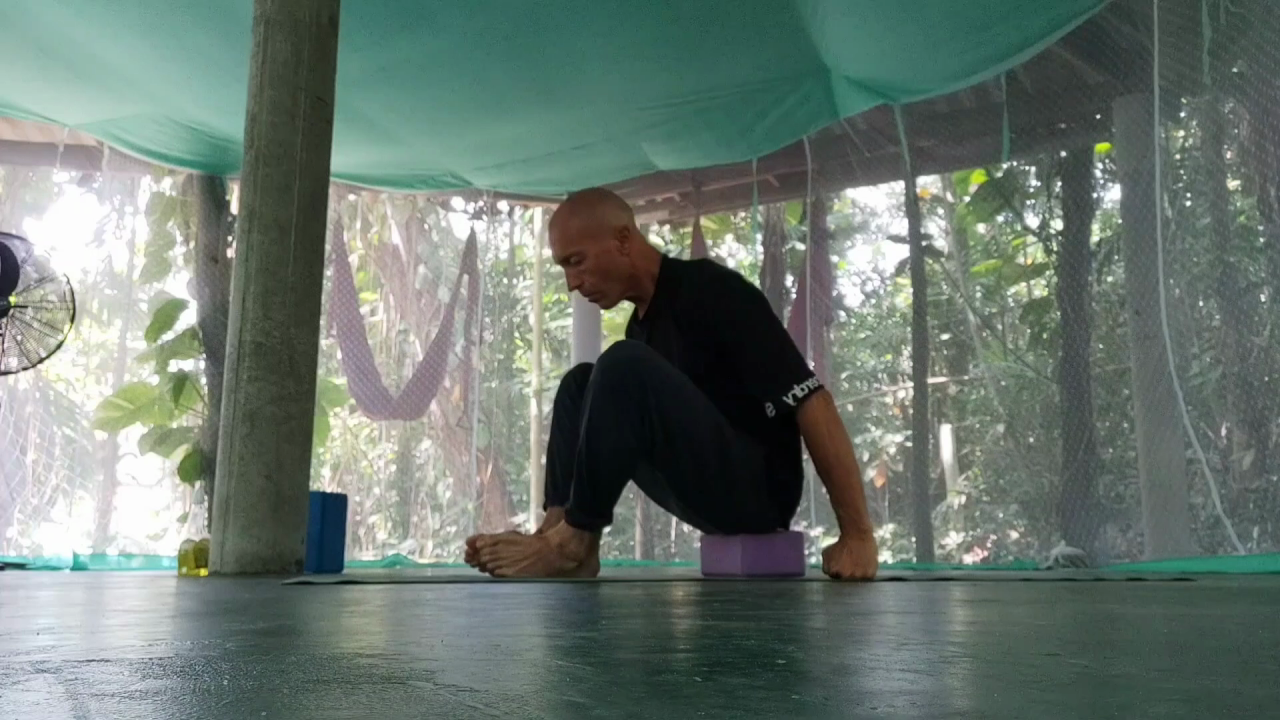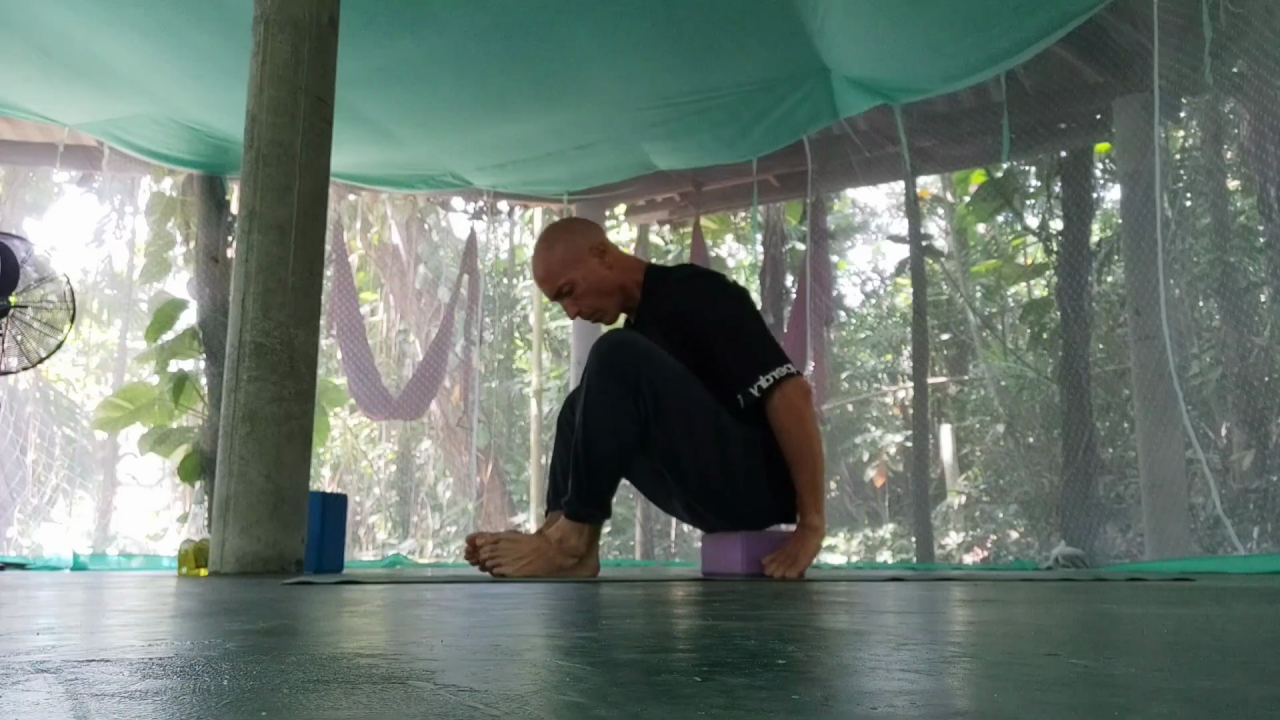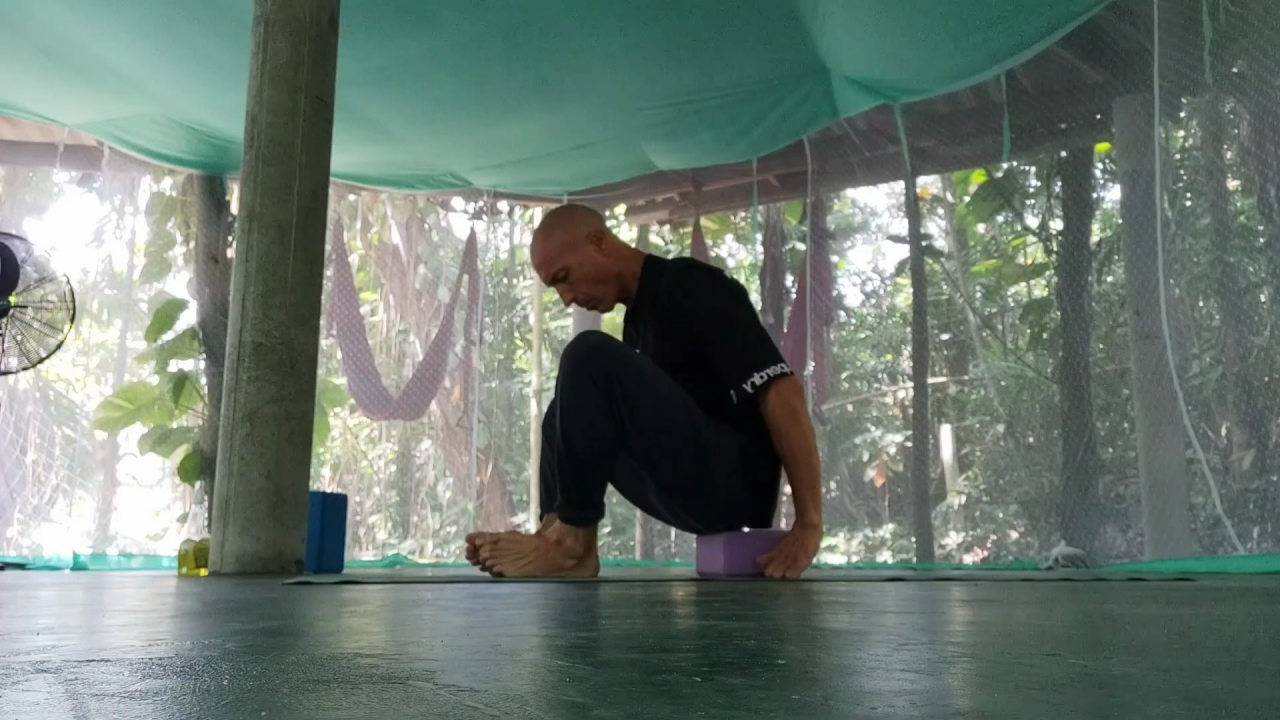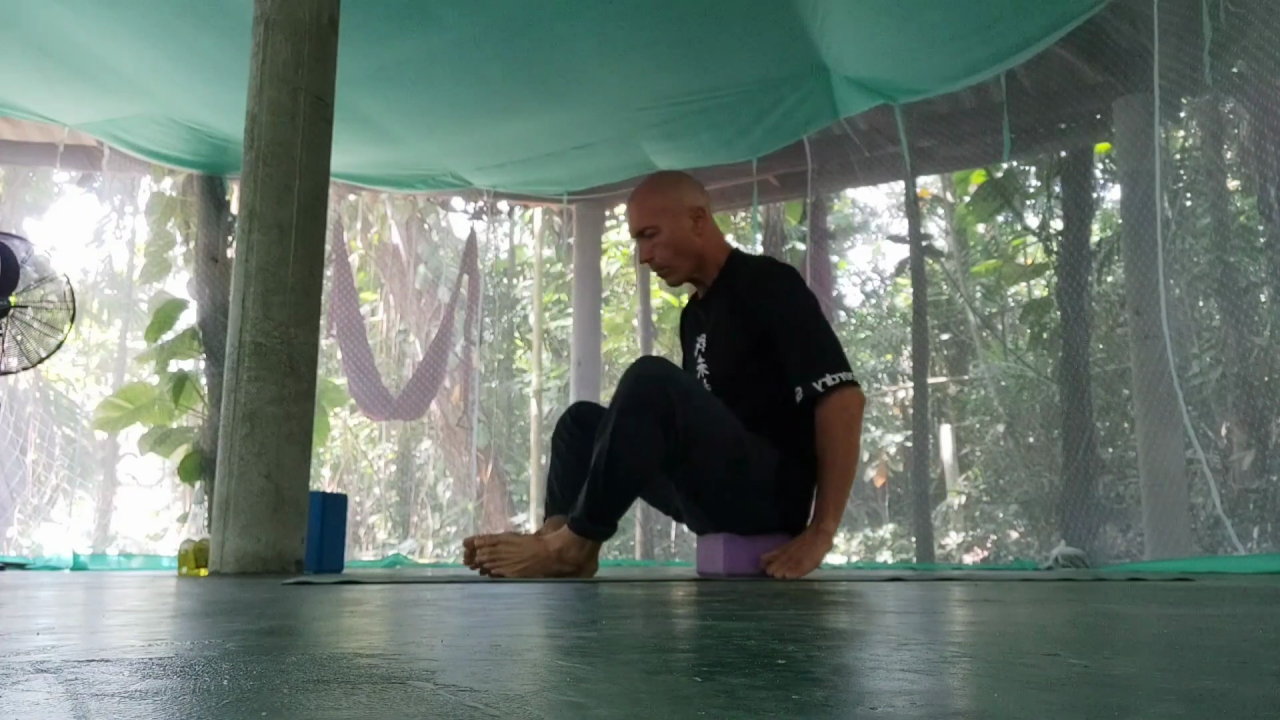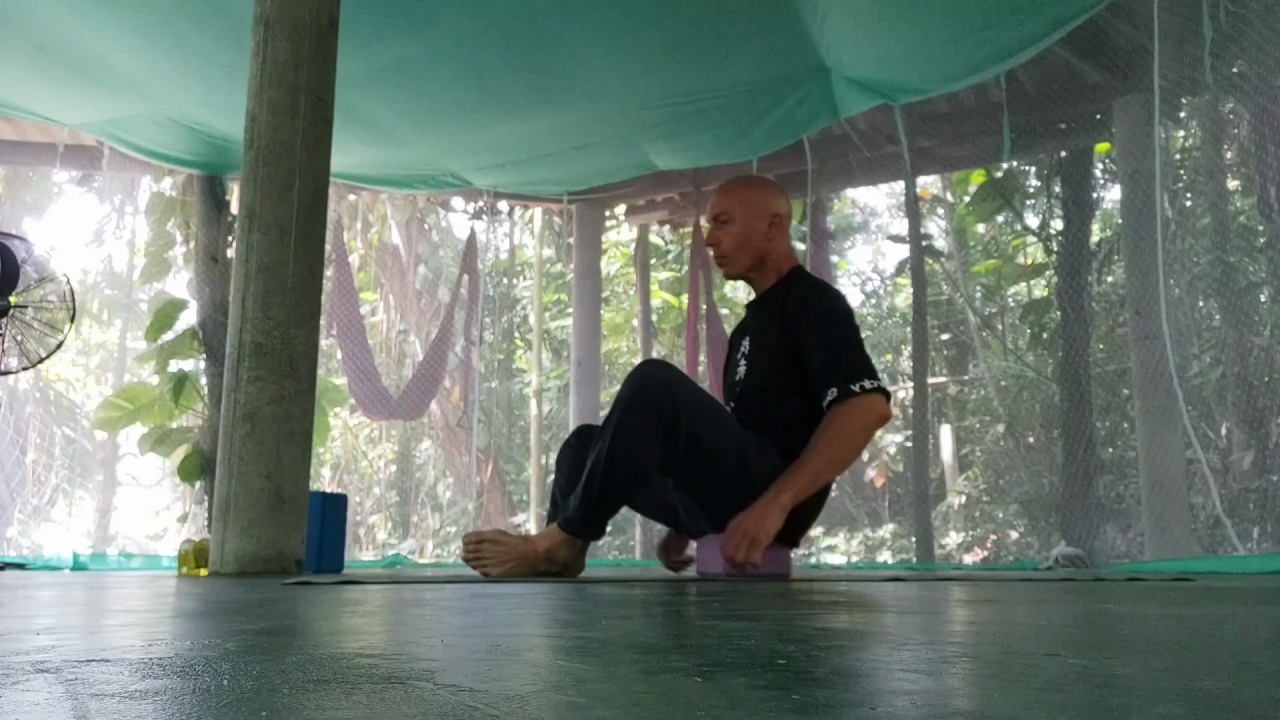
dt=0.7s
person 1, frame 1
left shoulder: (712, 294)
right shoulder: (640, 325)
left elbow: (811, 401)
left wrist: (856, 534)
left hip: (757, 491)
right hip: (704, 491)
left knee: (624, 368)
right knee: (582, 384)
left ankle: (573, 542)
right ankle: (560, 528)
person 1, frame 2
left shoulder: (694, 294)
right shoulder: (637, 328)
left elbow: (791, 392)
left wrist: (811, 526)
left hip: (754, 486)
right hip: (706, 492)
left knee: (617, 356)
right knee: (585, 405)
left ankle: (574, 538)
right ankle: (558, 530)
person 1, frame 3
left shoulder: (692, 288)
right shoulder: (636, 321)
left elbow: (781, 390)
left wrist: (808, 524)
left hip: (735, 485)
right hip: (690, 490)
left knee: (590, 358)
right knee: (569, 413)
left ankle: (571, 539)
right ankle: (557, 532)
person 1, frame 4
left shoulder: (768, 285)
right shoulder: (695, 315)
left elbow: (842, 396)
left wrist: (820, 533)
left hip: (768, 491)
right hip: (717, 493)
left knee: (651, 380)
right knee: (582, 420)
left ankle: (576, 544)
right ankle: (557, 534)
person 1, frame 5
left shoulder: (814, 303)
right shoulder: (752, 324)
left elbow: (867, 407)
left wrist: (775, 504)
right wrist: (686, 523)
left hip: (770, 492)
right hip: (729, 492)
left knee: (654, 383)
right knee: (586, 441)
left ankle: (564, 541)
right ankle: (559, 550)
